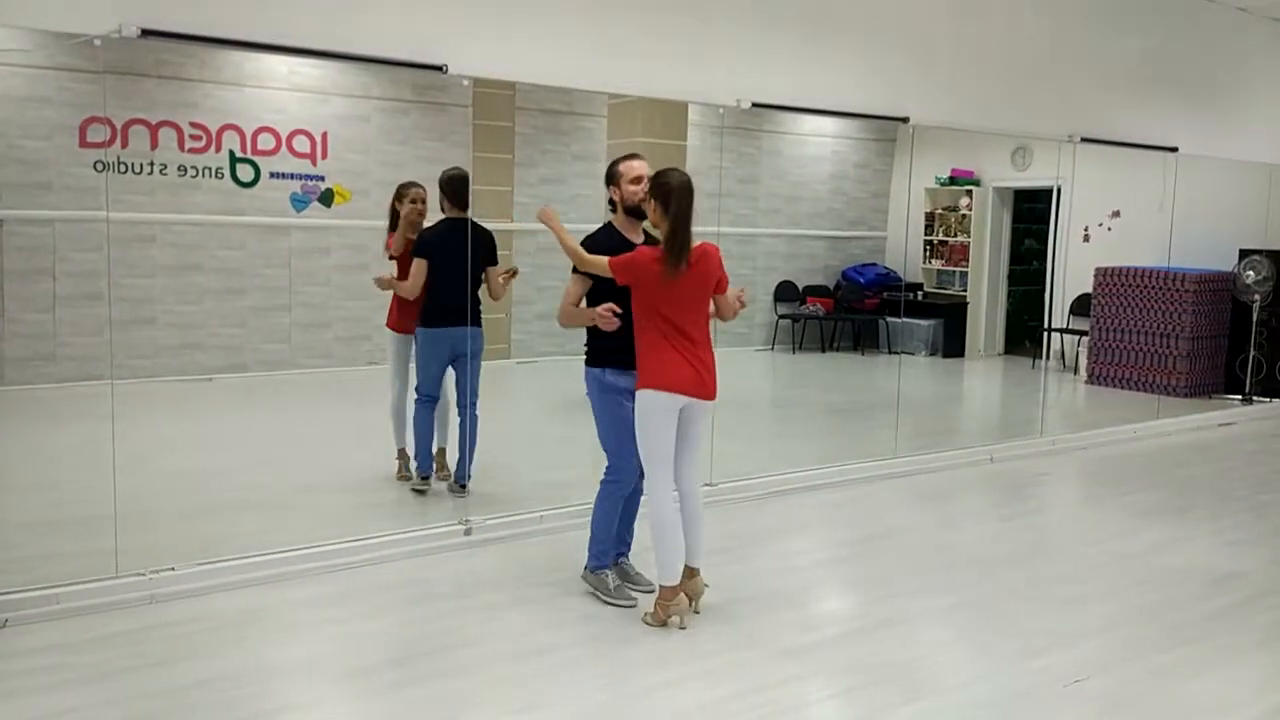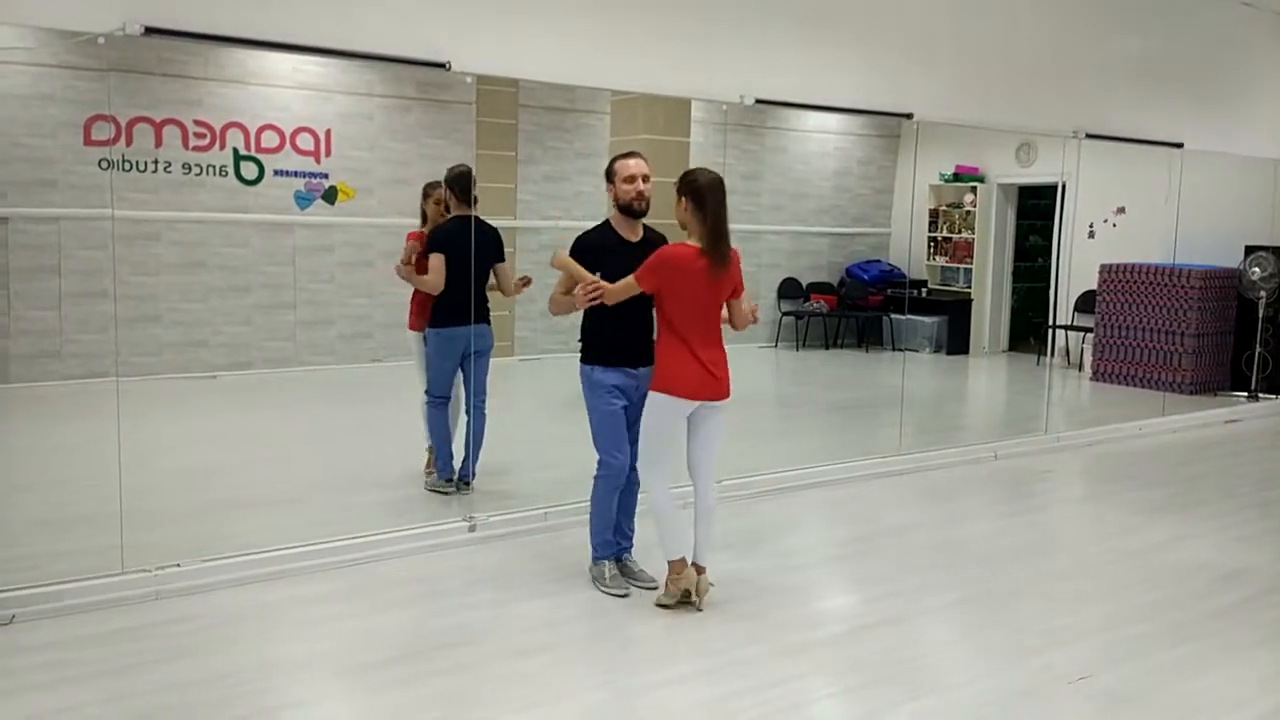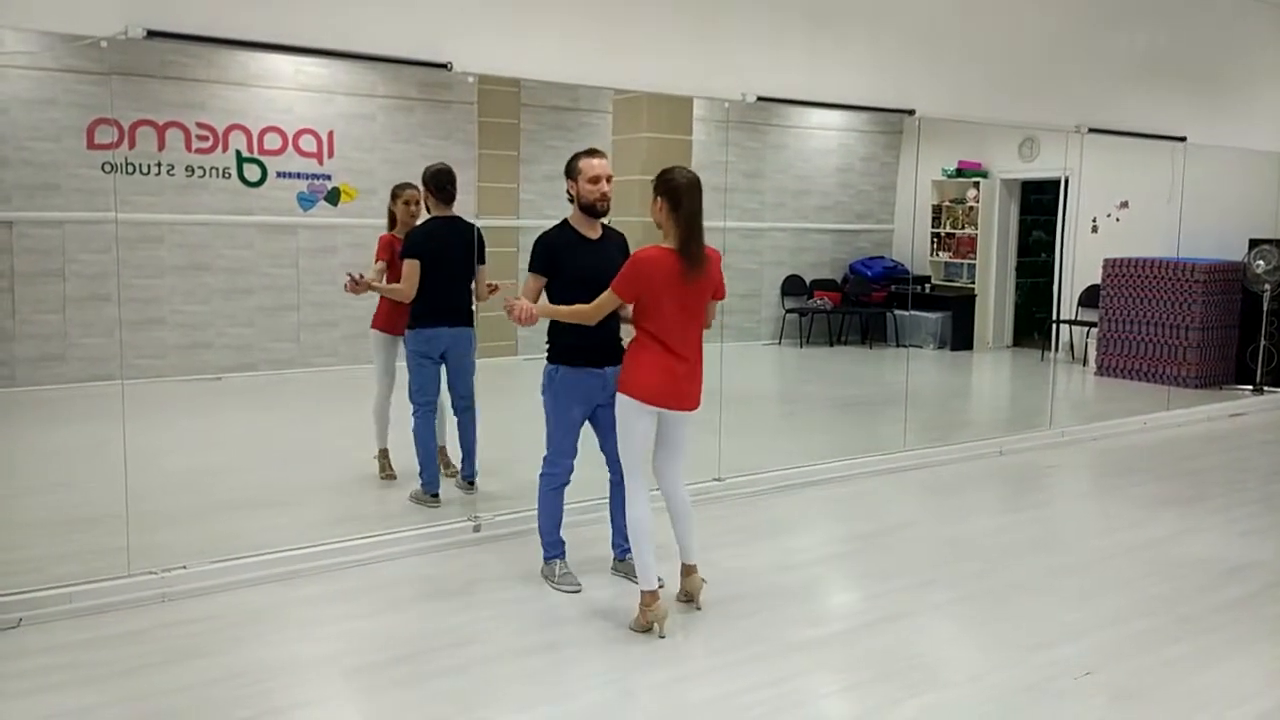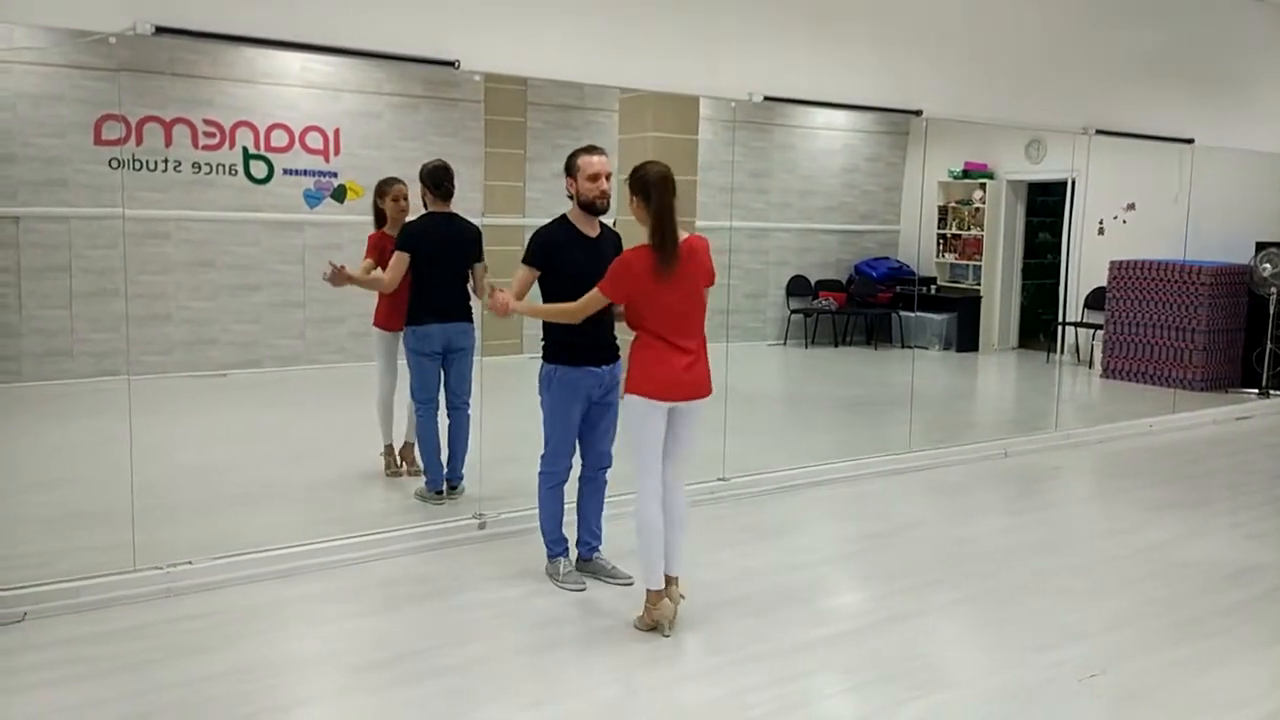
dt=0.7s
person 1, frame 1
left shoulder: (643, 261)
right shoulder: (710, 256)
left elbow: (582, 261)
right elbow: (728, 313)
left wrist: (553, 223)
right wrist: (735, 300)
left hip: (658, 385)
right hip: (701, 385)
left knee: (658, 486)
right knee: (687, 479)
left ankle: (669, 593)
right ankle: (692, 575)
person 1, frame 2
left shoulder: (668, 257)
right shoulder: (729, 259)
left elbow: (612, 295)
right elbow: (739, 321)
left wrist: (572, 269)
right wrist: (748, 316)
left hip: (674, 383)
right hip: (715, 383)
left knee: (652, 471)
right knee: (704, 476)
left ankle: (678, 566)
right ankle: (699, 574)
person 1, frame 3
left shoulder: (645, 261)
right shoulder: (711, 260)
left elbow: (592, 315)
left wrist: (537, 308)
left hip: (642, 385)
right hip: (685, 387)
left knee: (636, 488)
right knee: (670, 476)
left ankle: (650, 598)
right ankle: (690, 571)
person 1, frame 4
left shoulder: (633, 262)
right shoulder: (700, 248)
left elbow: (575, 313)
left wrist: (516, 306)
left hip: (650, 382)
right hip: (693, 382)
left knee: (647, 486)
right knee: (673, 482)
left ankle: (656, 598)
right ankle: (672, 582)
person 2, frame 1
left shoulder: (655, 246)
right shoulder: (597, 245)
right elbow: (565, 314)
right wrist: (595, 316)
right hip: (609, 374)
left knee: (637, 473)
right knee: (622, 470)
left ankle: (619, 557)
right ankle: (597, 566)
person 2, frame 2
left shoulder: (658, 244)
right shoulder: (591, 243)
right elbow: (555, 304)
right wrist: (576, 299)
left hip: (645, 370)
right hip: (603, 371)
left knee: (634, 466)
right knee: (614, 462)
left ankle: (622, 554)
right ankle: (601, 556)
person 2, frame 3
left shoulder: (617, 242)
right shoulder: (552, 243)
right elbow: (527, 306)
right wrist: (524, 314)
left hip: (615, 372)
right hip: (568, 374)
left knee: (624, 466)
right knee: (558, 469)
left ankle: (624, 554)
right ankle: (553, 558)
person 2, frame 4
left shoulder: (613, 240)
right shoulder: (550, 238)
right elbow: (513, 297)
left hip: (608, 370)
right hip: (565, 372)
left knee: (597, 466)
right knee: (556, 466)
left ankle: (589, 554)
right ankle: (556, 556)
person 3, frame 1
left shoulder: (429, 237)
right shoulder: (484, 237)
left elbow: (412, 290)
right elbow: (495, 293)
left wrist: (389, 283)
right wrist: (506, 280)
left hip: (433, 331)
right hip: (469, 331)
left knee: (426, 400)
right knee: (467, 406)
left ankle: (423, 473)
right ankle: (461, 479)
person 3, frame 2
left shoulder: (439, 234)
right shoulder: (491, 234)
left elbow: (435, 284)
right elbow: (506, 289)
left wrist: (408, 275)
right wrist: (519, 286)
left hip: (445, 330)
right hip: (480, 329)
left knee: (438, 400)
right knee: (476, 404)
left ankle: (445, 473)
right ankle: (466, 476)
person 3, frame 3
left shoulder: (417, 236)
right shoulder: (473, 234)
left elbow: (407, 292)
right elbow: (480, 293)
left wrist: (372, 286)
right wrist: (490, 290)
left hip: (424, 333)
right hip: (461, 331)
left knee: (424, 409)
right knee: (465, 405)
left ankle: (430, 488)
right ankle: (469, 476)
person 3, frame 4
left shoulder: (413, 231)
right shoulder: (470, 232)
left elbow: (388, 283)
right elbow: (480, 288)
left wrist: (348, 278)
right wrist: (482, 285)
left hip: (423, 329)
right hip: (460, 328)
left knee: (427, 408)
right knee: (459, 405)
left ankle: (434, 485)
right ankle: (455, 480)
person 4, frame 1
right shoulder: (397, 240)
right elbow: (396, 250)
right wrist: (402, 223)
right hip: (402, 323)
left knee: (440, 390)
right knee: (400, 391)
left ankle: (441, 453)
right ankle: (402, 455)
person 4, frame 2
right shoulder: (416, 238)
right wrist: (406, 259)
right hip: (422, 322)
left knee: (454, 388)
right knee: (430, 388)
right ankle: (432, 450)
person 4, frame 3
right shoulder: (387, 241)
right elbow: (378, 272)
right hip: (387, 323)
right knee: (384, 389)
left ankle: (441, 450)
right ankle: (382, 452)
person 4, frame 4
right shoulder: (378, 239)
right elbow: (364, 271)
right hip: (388, 319)
right knee: (387, 385)
left ankle: (408, 446)
right ankle: (389, 447)
